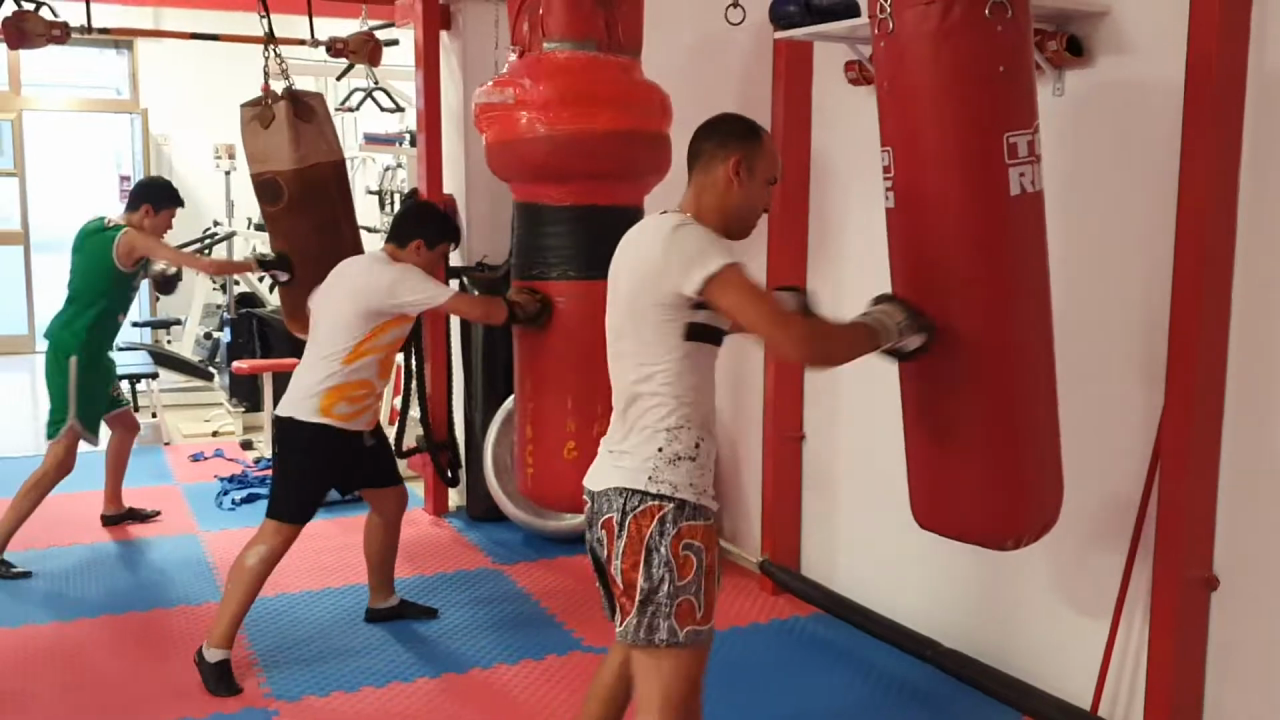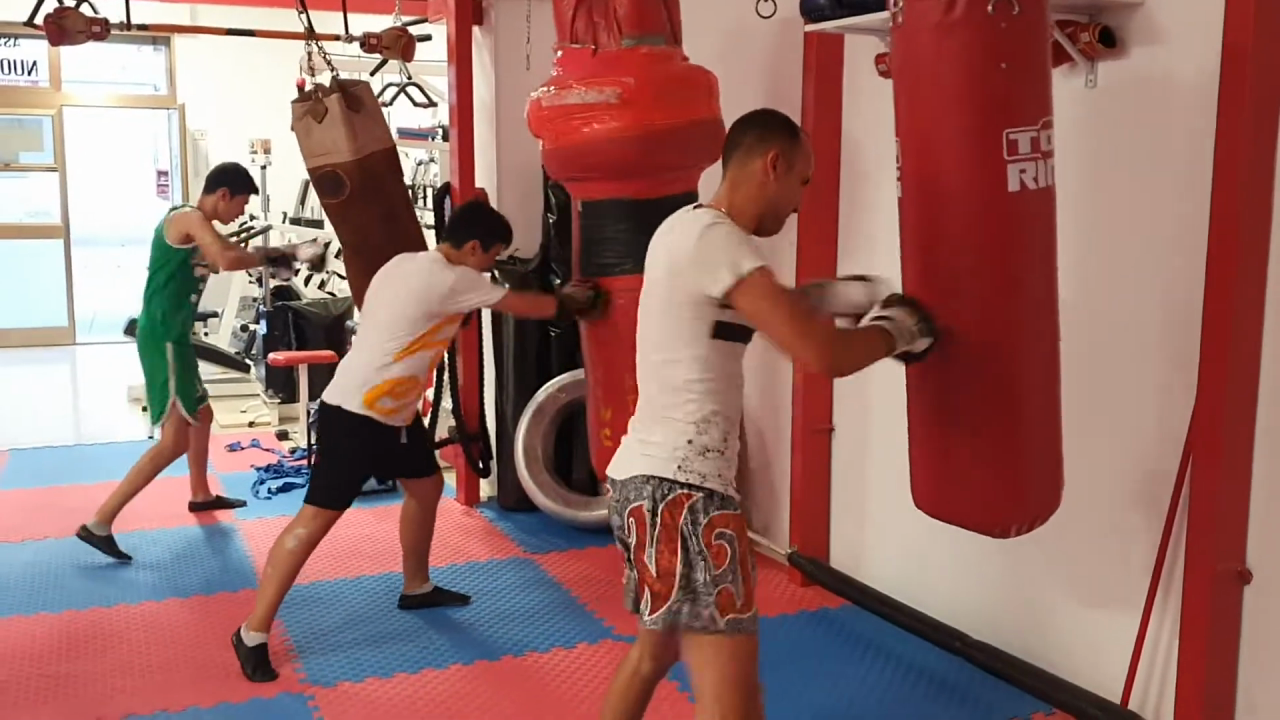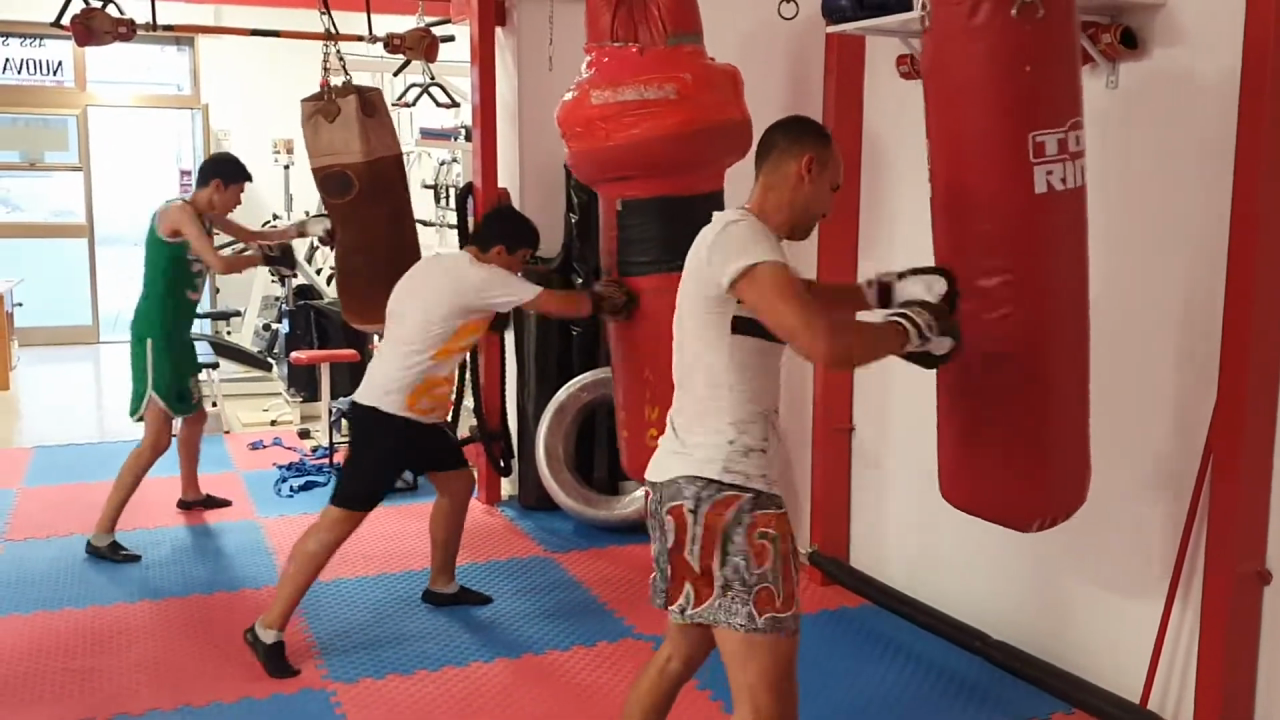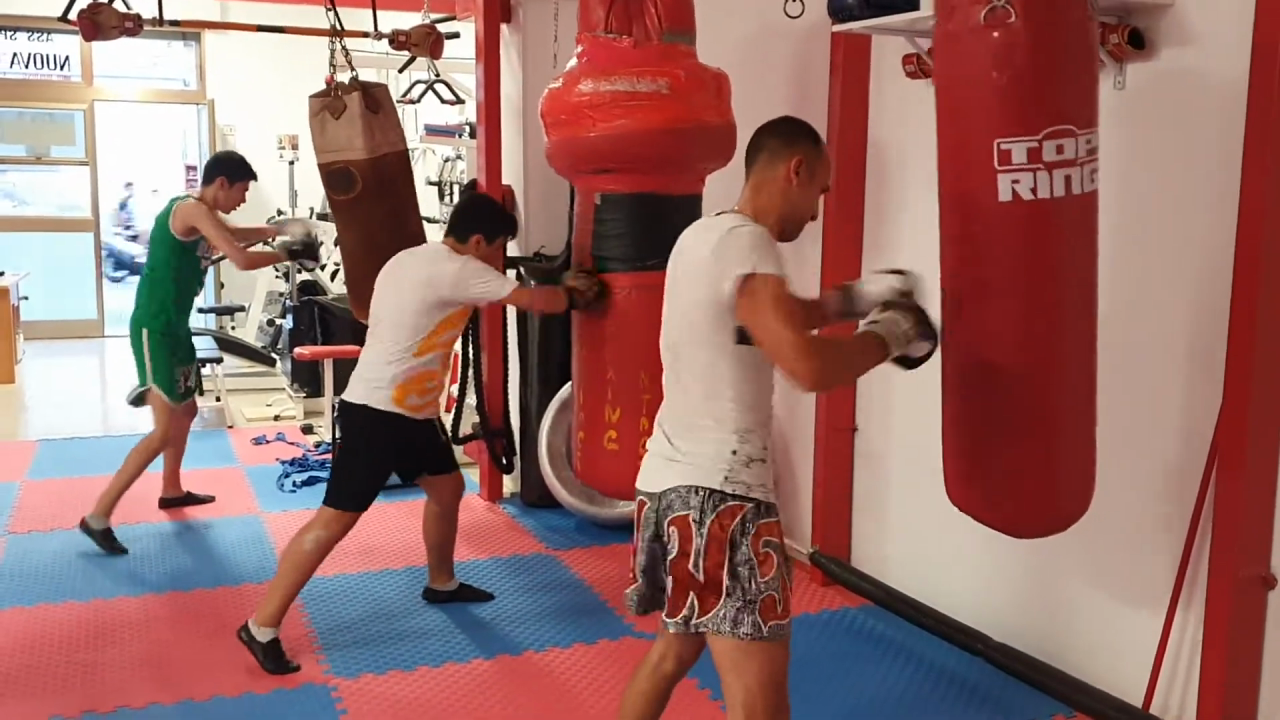
dt=1s
person 1, frame 1
left shoulder: (646, 239)
right shoulder: (686, 242)
right elbow: (800, 346)
left wrist: (775, 305)
right wrist: (885, 325)
left hip: (616, 485)
right hip: (656, 494)
left knee: (632, 660)
person 1, frame 2
left shoulder: (682, 229)
right shoulder: (719, 242)
left elbow: (780, 309)
right elbow: (822, 356)
right wrist: (898, 326)
left hip: (639, 474)
right hip: (681, 484)
left knee: (653, 649)
person 1, frame 3
left shoulder: (723, 237)
right shoulder: (742, 239)
left elbow: (809, 302)
right elbow: (827, 345)
left wrist: (890, 287)
right wrist: (915, 324)
left hip: (679, 476)
right hip: (723, 485)
left knee: (683, 650)
person 1, frame 4
left shoulder: (701, 237)
right shoulder: (745, 244)
right elbow: (812, 367)
left wrist: (847, 301)
right wrist: (895, 333)
left hip: (667, 480)
right hip: (718, 494)
left knee: (675, 649)
person 2, frame 1
left shoulder: (356, 269)
right shoulder: (397, 278)
right elbow: (476, 309)
right wrist: (519, 310)
left hip: (354, 420)
right hip: (312, 423)
left knee: (391, 500)
right knee: (277, 534)
left ankle: (382, 600)
right ankle: (215, 650)
person 2, frame 2
left shoulder: (406, 264)
right shoulder: (451, 279)
right elbow: (524, 306)
right wrist: (572, 301)
left hip: (392, 410)
right hip: (356, 412)
left knee: (427, 488)
right knee: (316, 519)
left ankle: (416, 587)
right ankle: (253, 634)
person 2, frame 3
left shoulder: (435, 265)
right shoulder: (484, 279)
right elbow: (557, 305)
right wrist: (602, 300)
left hip: (417, 409)
right hip: (386, 412)
left knee: (459, 484)
right knee: (341, 520)
left ankle: (441, 585)
right ankle: (268, 630)
person 2, frame 4
left shoulder: (410, 259)
right shoulder: (458, 271)
right elbow: (534, 300)
right wrist: (579, 293)
left hip: (411, 409)
right hip: (375, 413)
left knee: (449, 487)
right knee: (335, 520)
left ankle: (442, 582)
right ankle: (262, 627)
person 3, frame 1
left shoulder: (95, 229)
right shoulder: (133, 240)
right elbow: (207, 268)
left wrist: (149, 272)
right wrist: (264, 265)
left hip: (88, 350)
right hip: (75, 353)
left knee: (126, 426)
right knee: (60, 460)
left ankle: (114, 507)
person 3, frame 2
left shoulder: (196, 221)
right shoulder: (188, 218)
left elbow: (231, 254)
right elbow: (227, 261)
left wrist: (268, 254)
right wrist: (267, 256)
left hip: (176, 337)
right hip: (163, 339)
left knee: (201, 417)
right knee: (175, 440)
left ankle: (201, 494)
right ankle: (98, 523)
person 3, frame 3
left shoulder: (204, 215)
right shoulder: (178, 212)
left elbow: (253, 236)
right elbow: (219, 265)
left wrist: (299, 229)
right wrist: (265, 256)
left hip: (177, 334)
right hip: (156, 337)
left knee: (195, 415)
right knee: (157, 439)
left ankle: (190, 492)
right ankle: (100, 535)
person 3, frame 4
left shoulder: (200, 212)
right shoulder: (192, 210)
left elbow: (240, 237)
right elbow: (241, 260)
left wrist: (282, 229)
right wrist: (288, 252)
left hip: (174, 327)
right hip: (155, 329)
left knee: (184, 410)
right knee: (164, 429)
left ankle: (172, 489)
right ankle: (98, 516)
